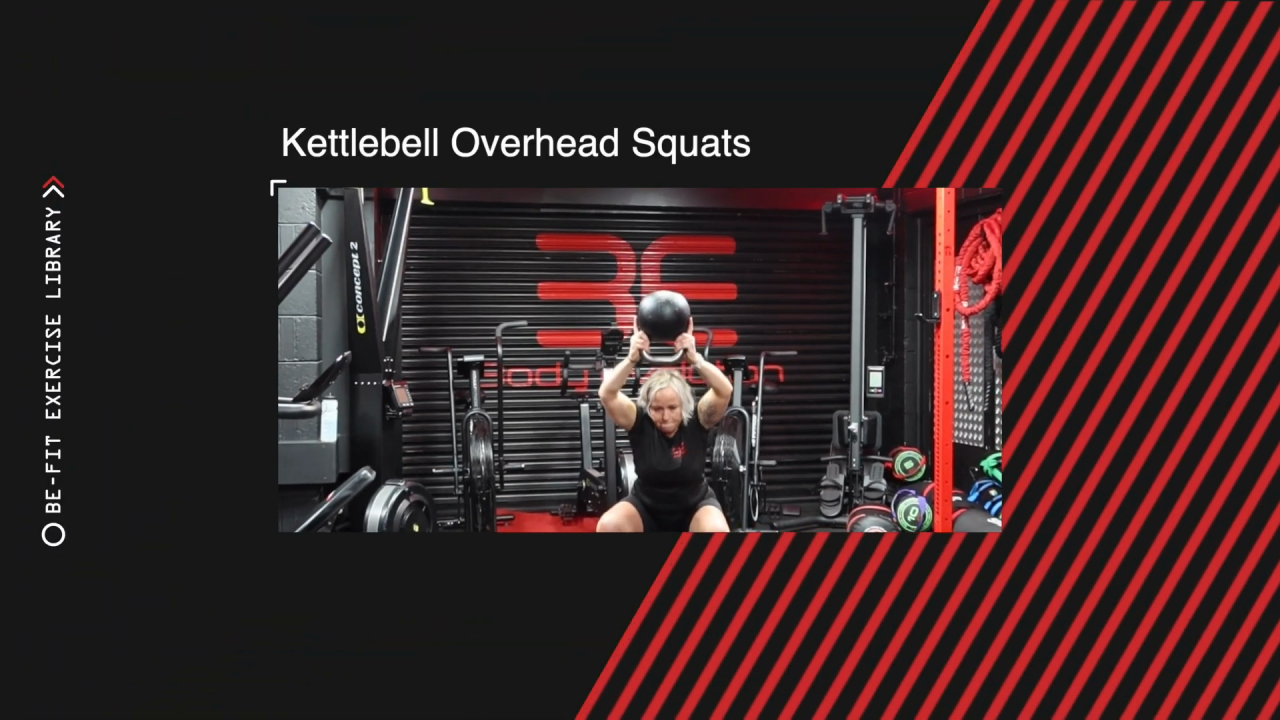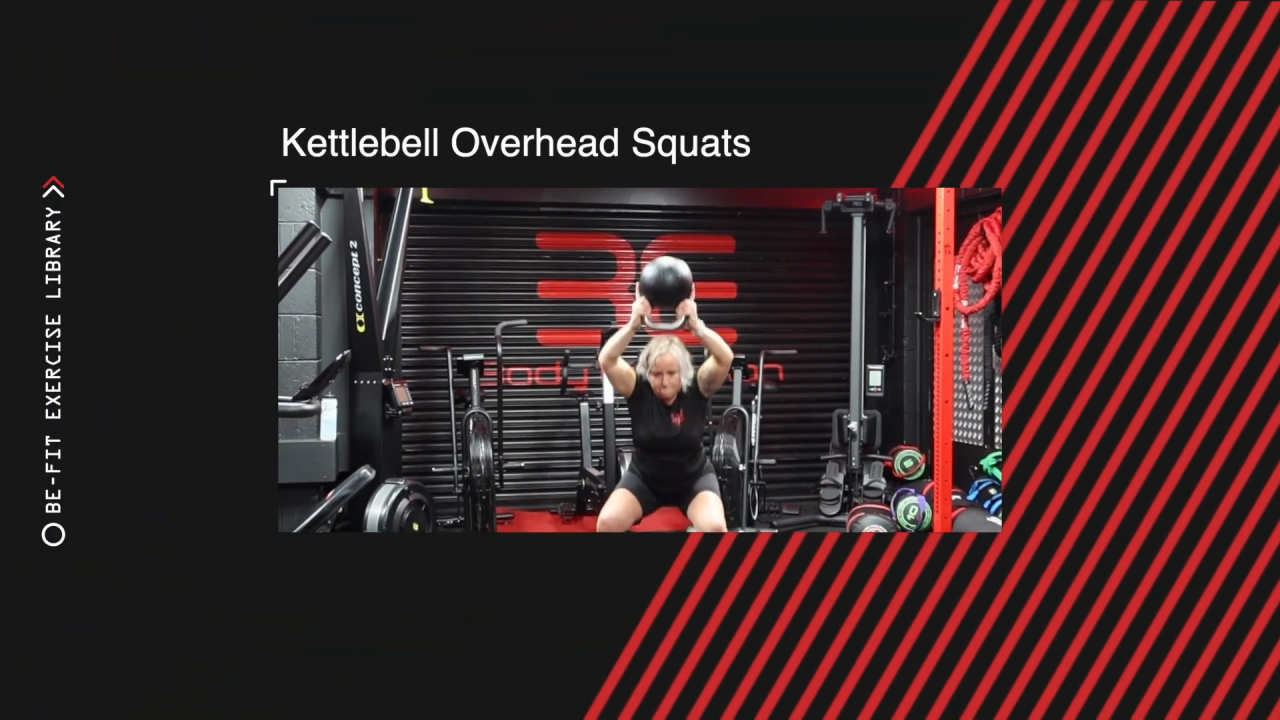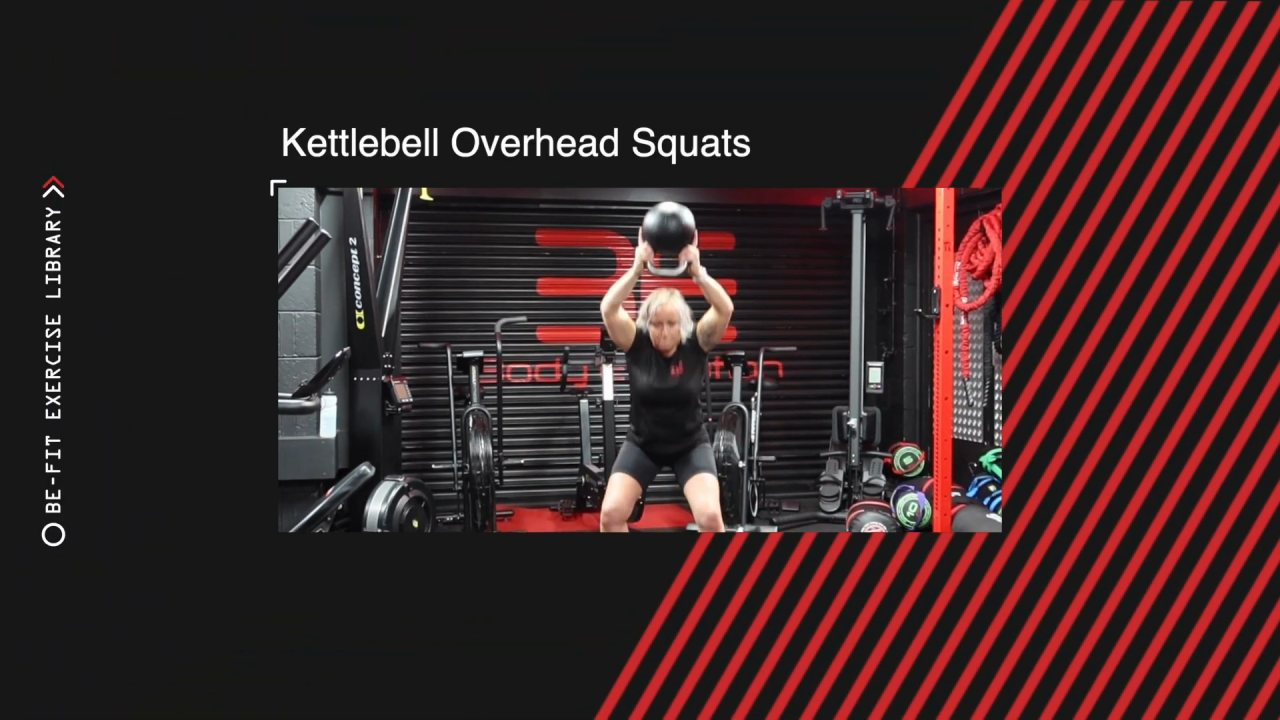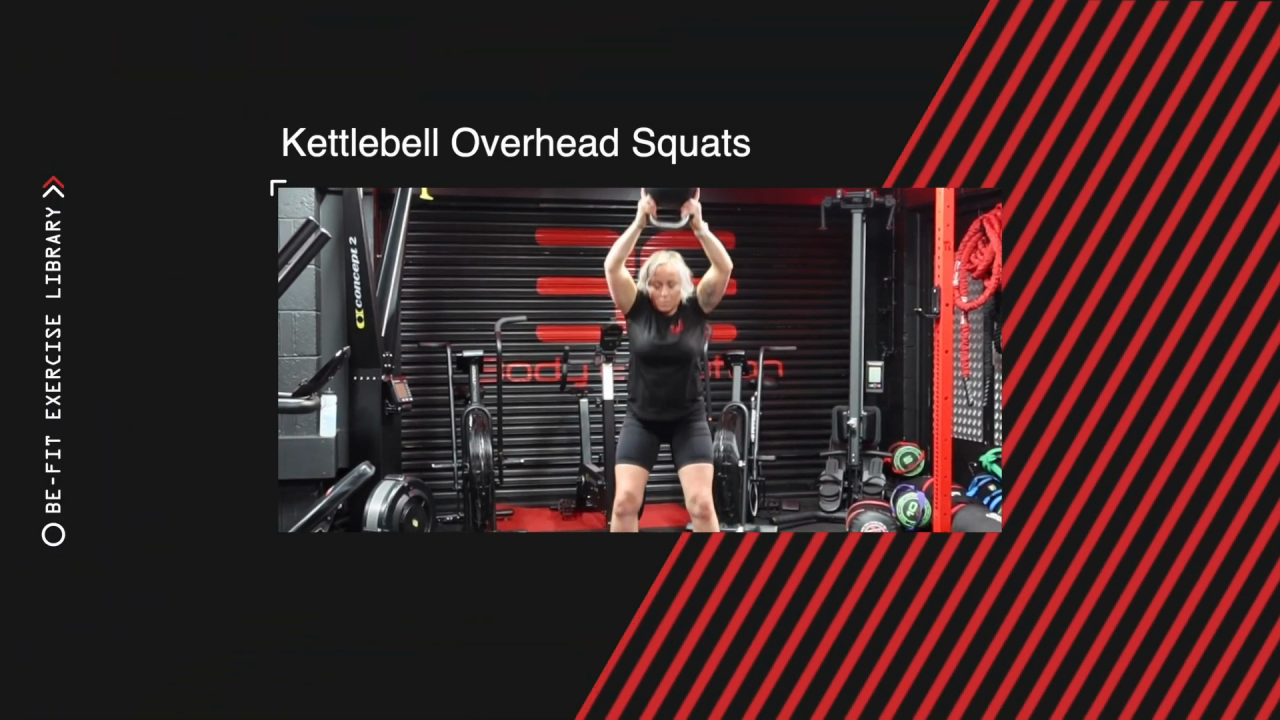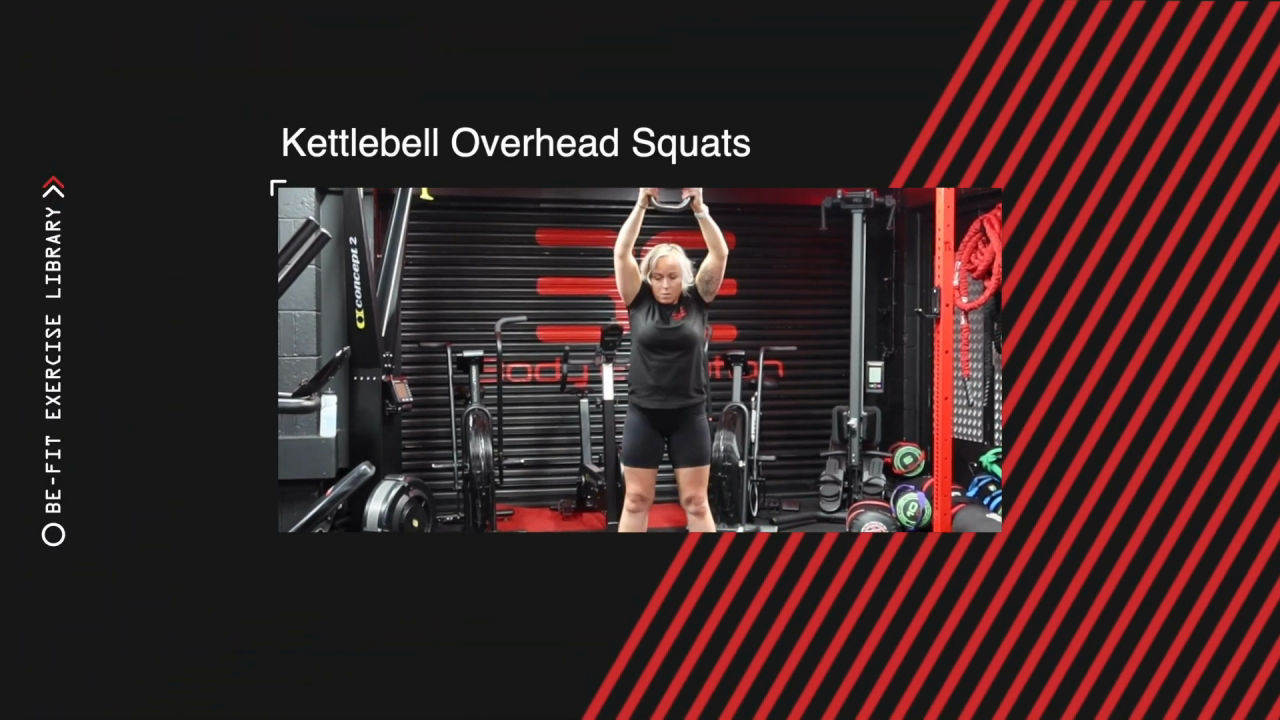
dt=0.2s
person 1, frame 1
left shoulder: (697, 421)
right shoulder: (639, 421)
left elbow: (725, 391)
right elbow: (607, 394)
left hip: (694, 504)
right hip: (648, 504)
left knee: (718, 533)
right knee: (608, 526)
person 1, frame 2
left shoulder: (696, 389)
right shoulder: (637, 389)
left elbow: (724, 358)
right elbow: (607, 360)
left wrist: (695, 325)
right wrist: (633, 323)
left hip: (692, 478)
right hip: (645, 478)
left knee: (714, 527)
right knee: (608, 521)
person 1, frame 3
left shoulder: (696, 345)
right shoulder: (637, 345)
left elbow: (725, 309)
right elbow: (608, 309)
left wrist: (697, 272)
right wrist: (637, 268)
left hip: (690, 447)
right hip: (642, 445)
left knee: (709, 516)
right knee: (612, 512)
person 1, frame 4
left shoulder: (696, 309)
right shoulder: (636, 309)
left elbow: (724, 268)
right elbow: (612, 266)
left wrist: (699, 226)
right wrist: (639, 222)
left hip: (688, 421)
right hip: (642, 420)
left knee: (701, 505)
right knee: (625, 502)
person 1, frame 5
left shoulder: (697, 300)
right shoulder: (639, 301)
left elbow: (719, 253)
right elbow: (621, 253)
left wrist: (699, 208)
right wrist: (641, 204)
left hip: (689, 414)
right hip: (644, 413)
left knee: (696, 503)
right knee: (636, 501)
